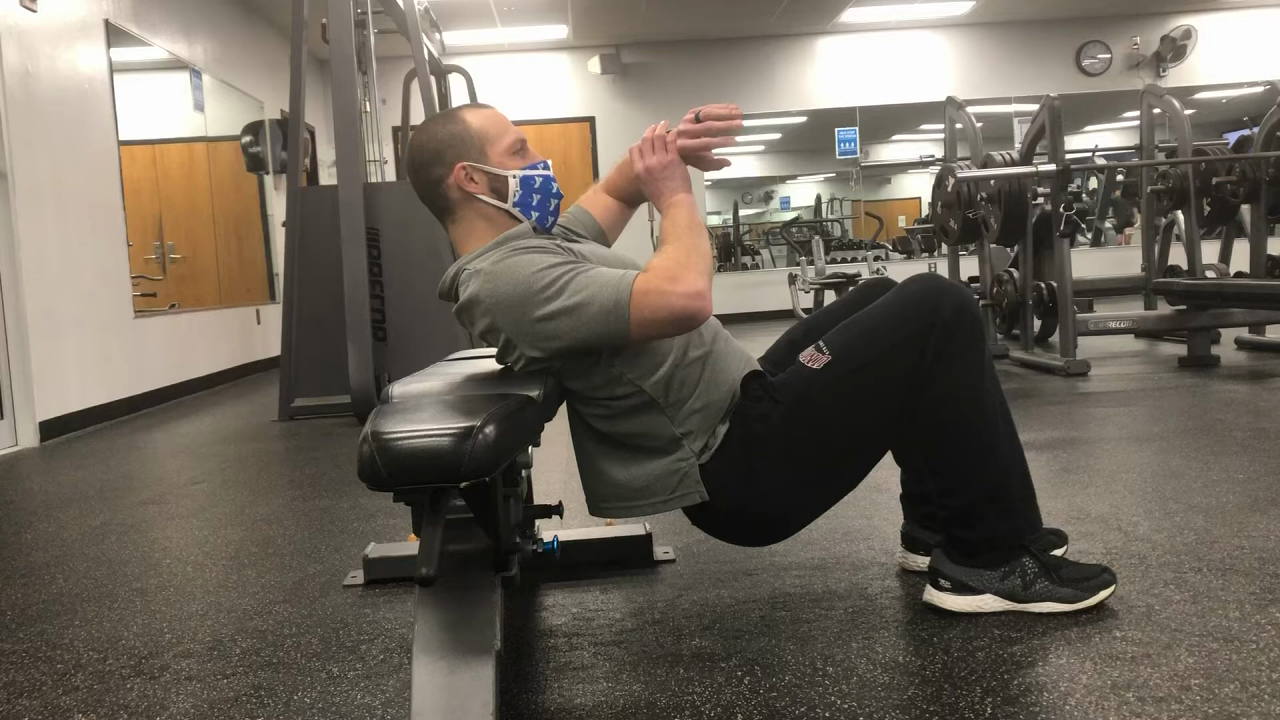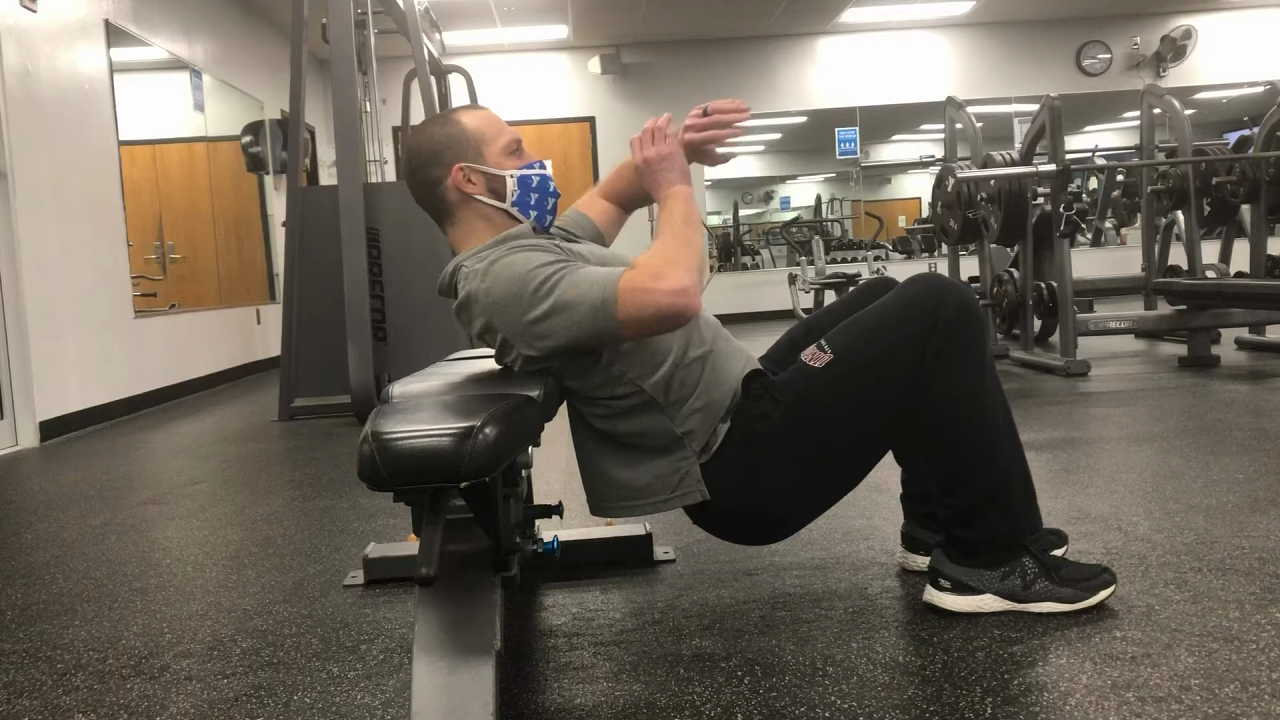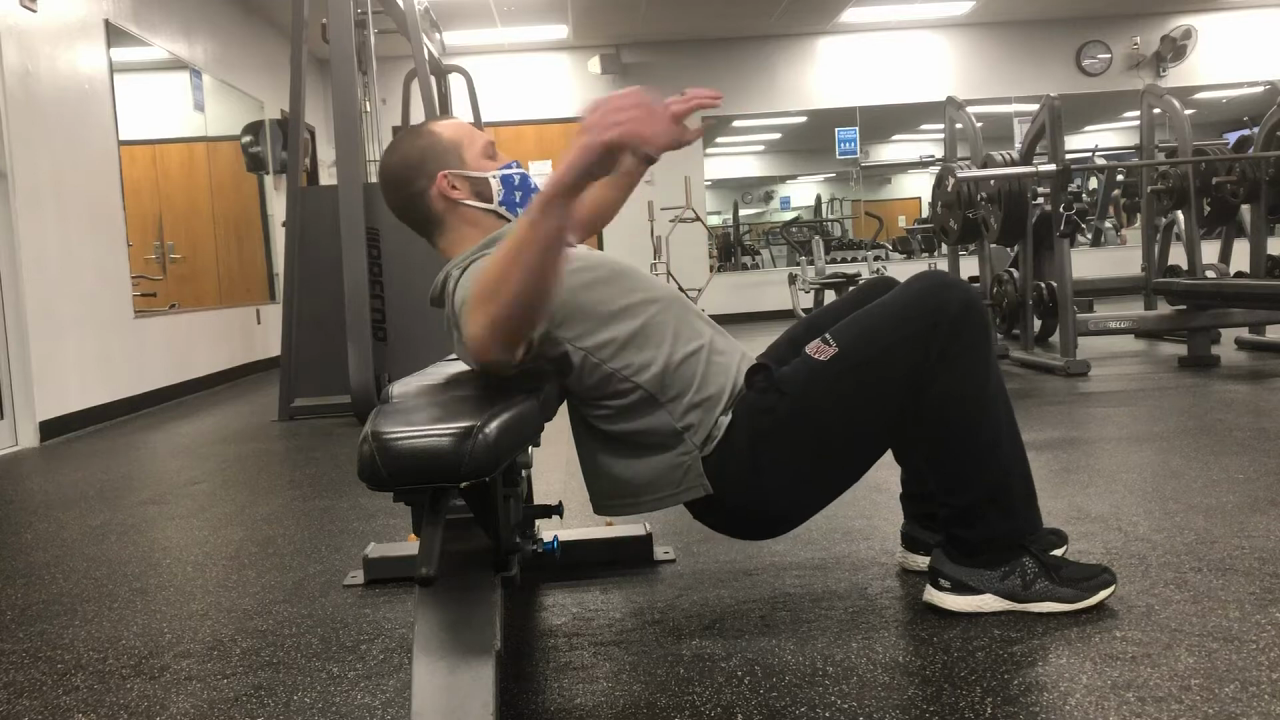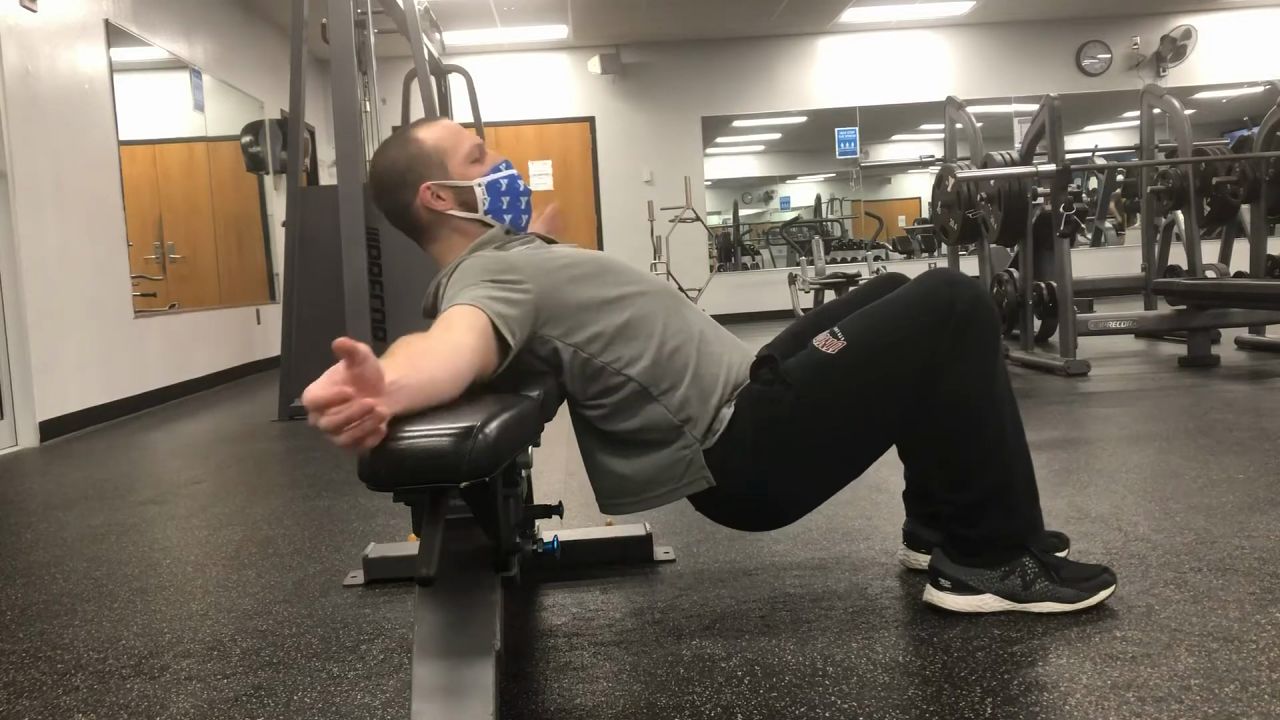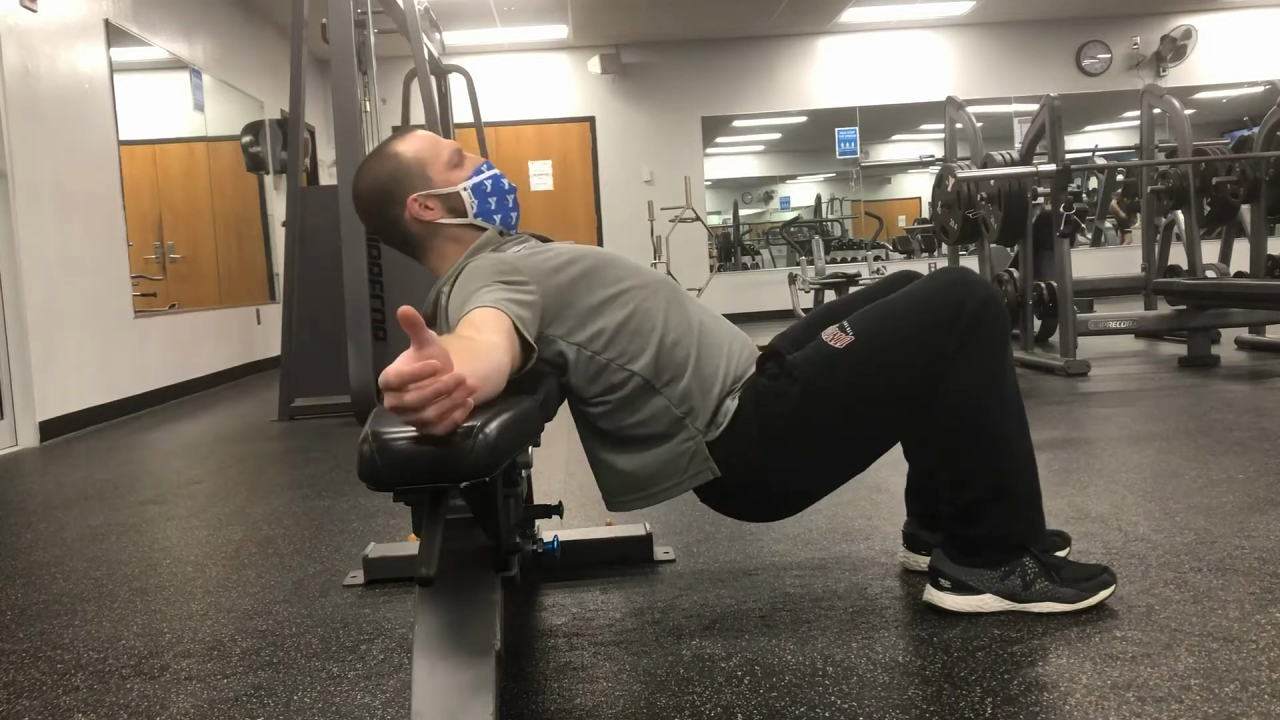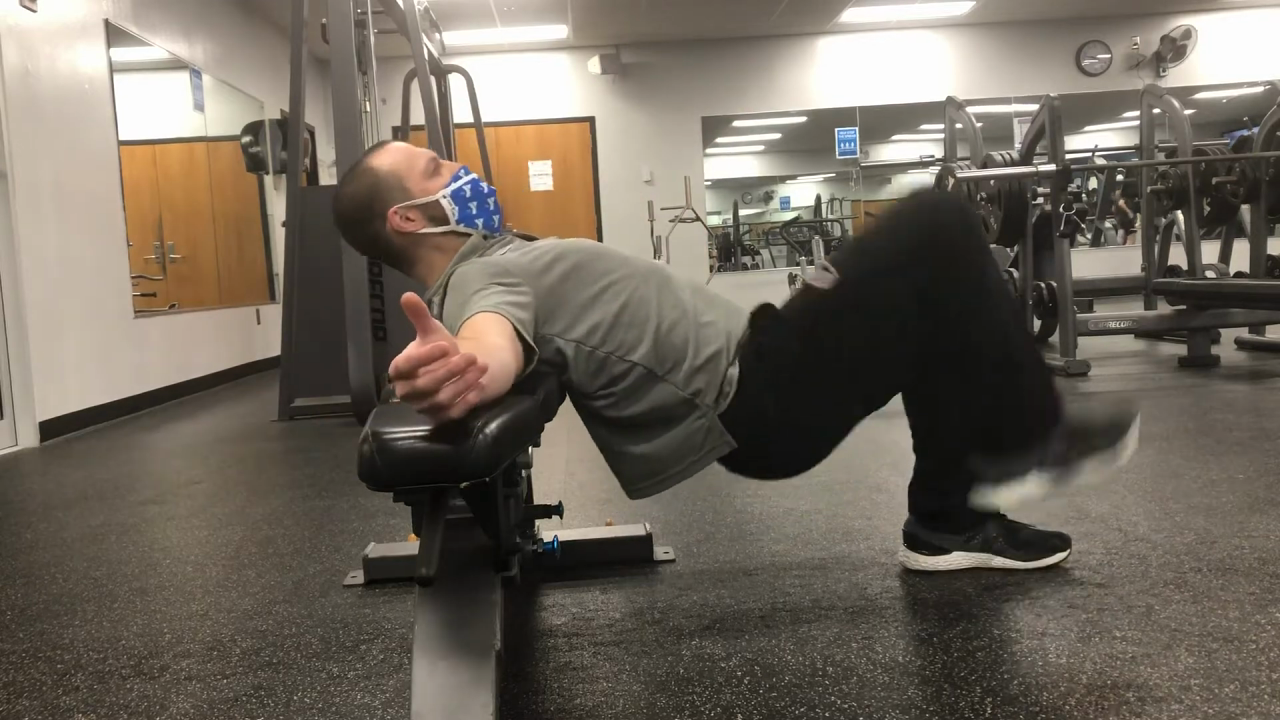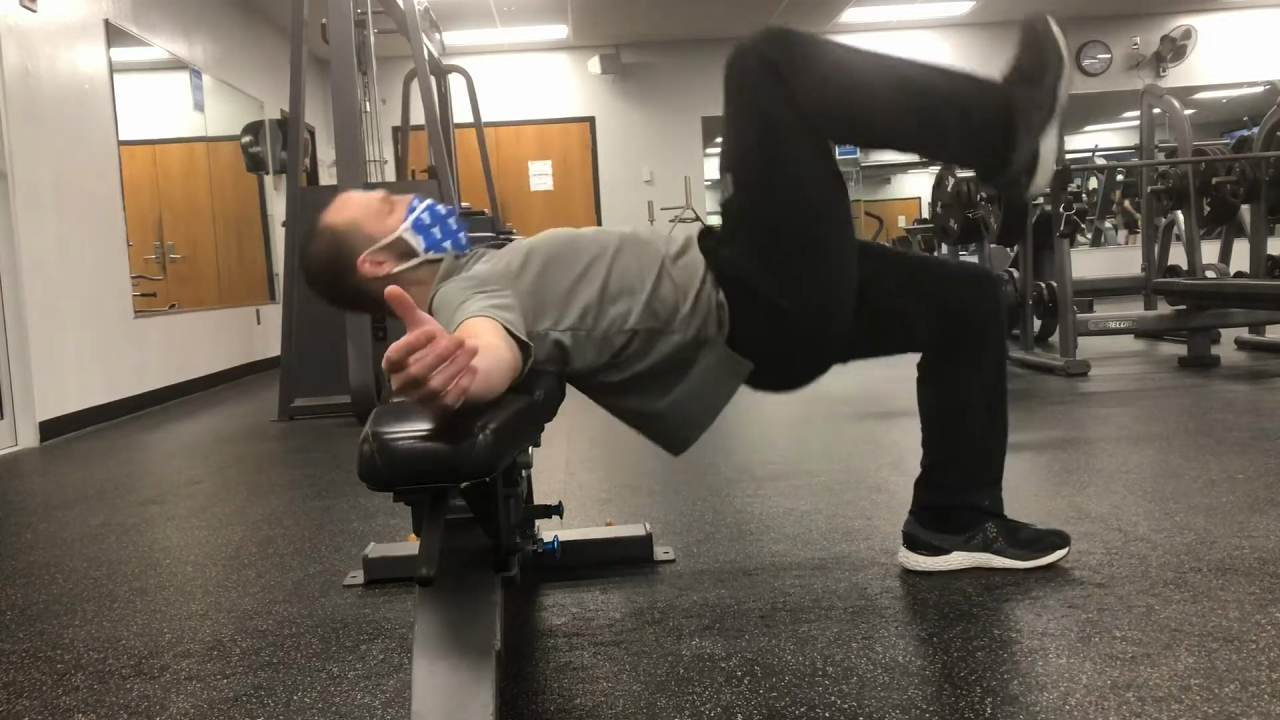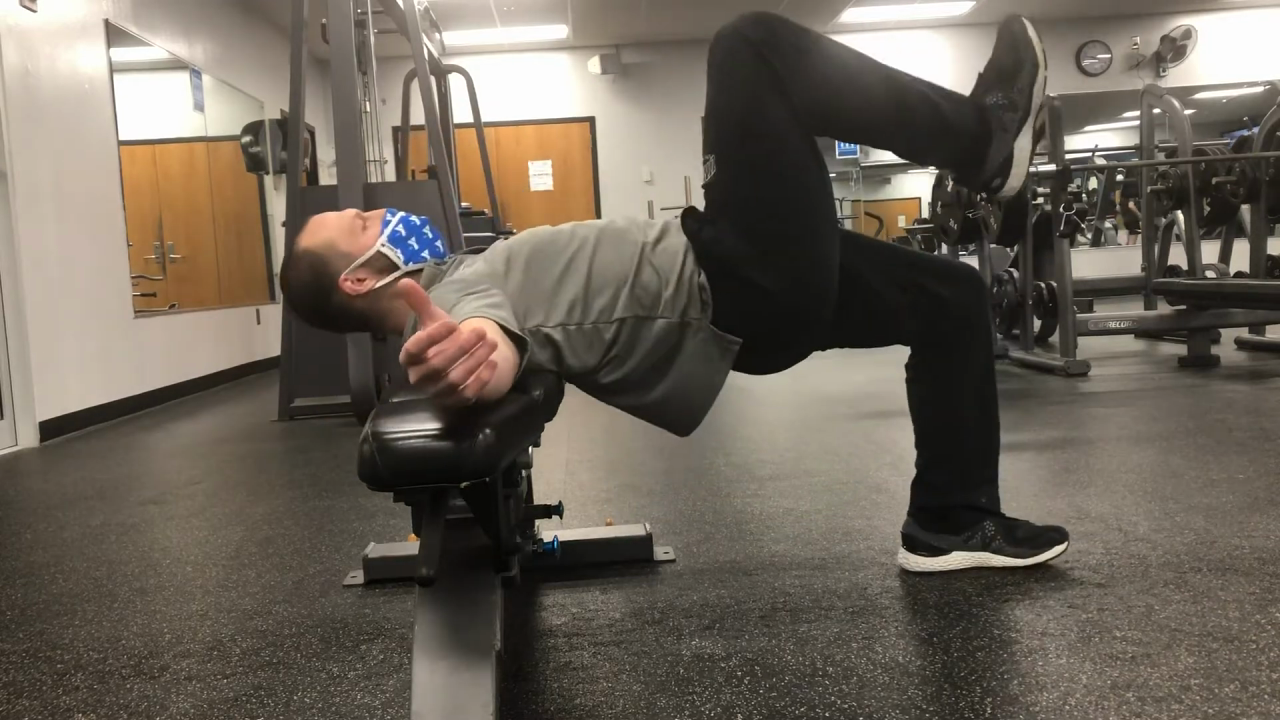
dt=0.4s
person 1, frame 1
left shoulder: (530, 242)
right shoulder: (511, 278)
left elbow: (617, 187)
right elbow: (683, 297)
left wrist: (672, 141)
right wrist: (676, 192)
left hip: (740, 411)
right hip: (743, 466)
left knee: (888, 300)
right knee: (936, 310)
left ankle: (935, 527)
right ankle: (988, 562)
person 1, frame 2
left shoulder: (528, 244)
right shoulder: (509, 277)
left elbow: (612, 196)
right elbow: (671, 294)
left wrist: (673, 148)
right wrist: (677, 186)
left hip: (742, 412)
right hip: (743, 464)
left knee: (888, 299)
right knee: (938, 309)
left ankle: (936, 527)
right ankle: (989, 562)
person 1, frame 3
left shoulder: (512, 253)
right shoulder: (493, 273)
left elbow: (566, 220)
right elbow: (494, 339)
left wrist: (643, 149)
right wrist: (575, 168)
left hip: (744, 411)
right hip: (749, 457)
left knee: (890, 298)
right knee: (943, 309)
left ankle: (938, 525)
right ankle: (987, 561)
person 1, frame 4
left shoulder: (501, 253)
right shoulder: (486, 277)
right elbow: (454, 344)
left wrist: (534, 228)
right wrist: (381, 389)
left hip: (740, 399)
right hip: (748, 448)
left knee: (896, 297)
right knee: (950, 306)
left ankle: (939, 525)
right ankle: (989, 561)
person 1, frame 5
left shoulder: (500, 258)
right shoulder: (489, 281)
right elbow: (483, 345)
right wrist: (443, 376)
left hip: (746, 390)
right hip: (752, 438)
left knee: (914, 295)
right knee: (961, 307)
left ankle: (939, 525)
right ankle: (989, 560)
person 1, frame 6
left shoulder: (493, 261)
right shoulder: (479, 287)
right elbow: (492, 347)
right wrist: (454, 369)
left hip: (757, 379)
right hip: (764, 396)
left knee: (936, 314)
right knee: (931, 228)
left ankle: (949, 523)
right ankle: (1019, 448)
person 1, frame 7
left shoulder: (472, 276)
right shoulder: (465, 302)
right elbow: (488, 353)
right wrist: (451, 368)
left hip: (772, 300)
right hip: (762, 303)
left knee: (968, 299)
right knee: (767, 60)
left ankle: (953, 523)
right ankle: (1008, 136)
person 1, frame 8
left shoulder: (456, 284)
right shoulder: (456, 303)
right elbow: (495, 353)
right wrist: (459, 363)
left hip: (754, 285)
right hip: (745, 284)
left knee: (951, 296)
right knee: (751, 42)
left ankle: (951, 522)
right ankle: (979, 139)
